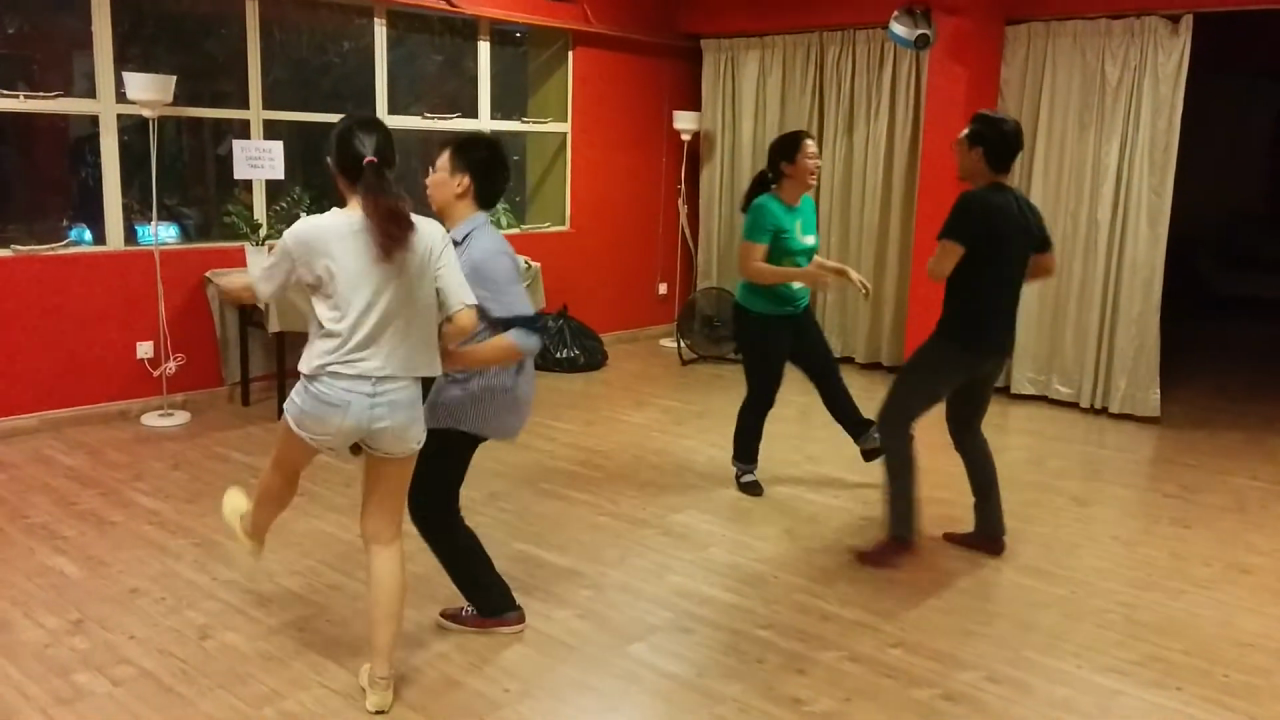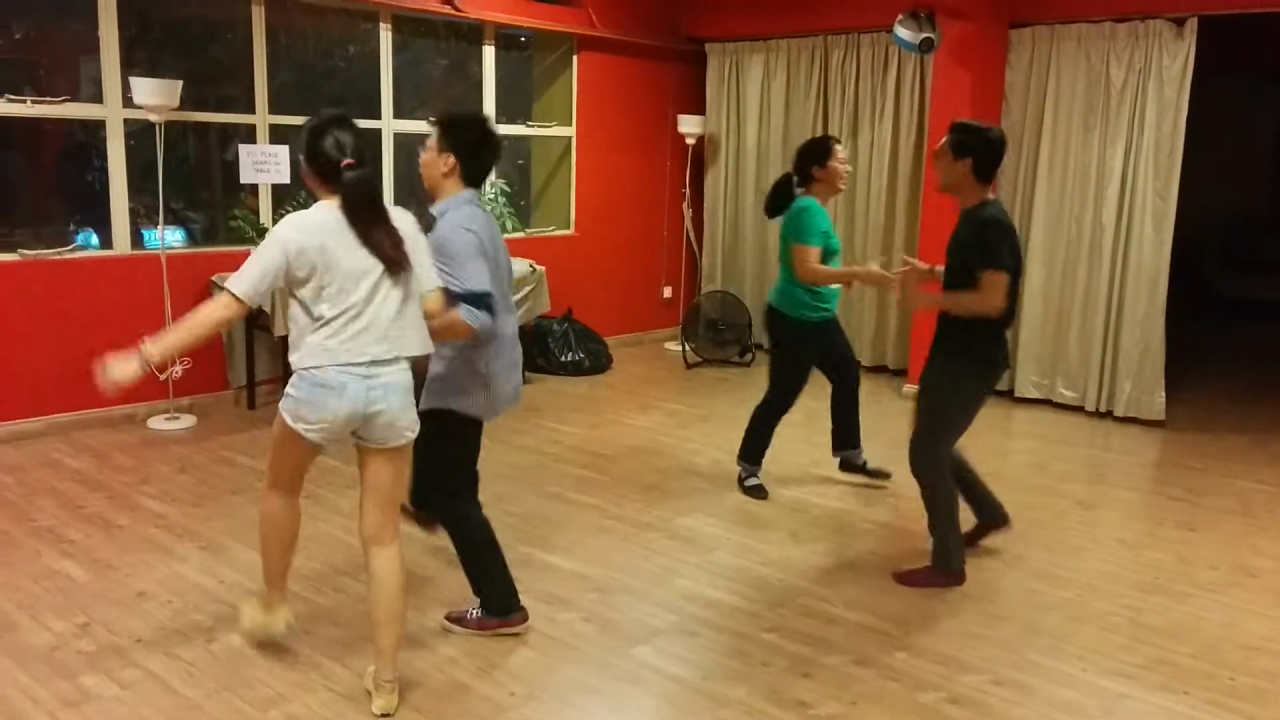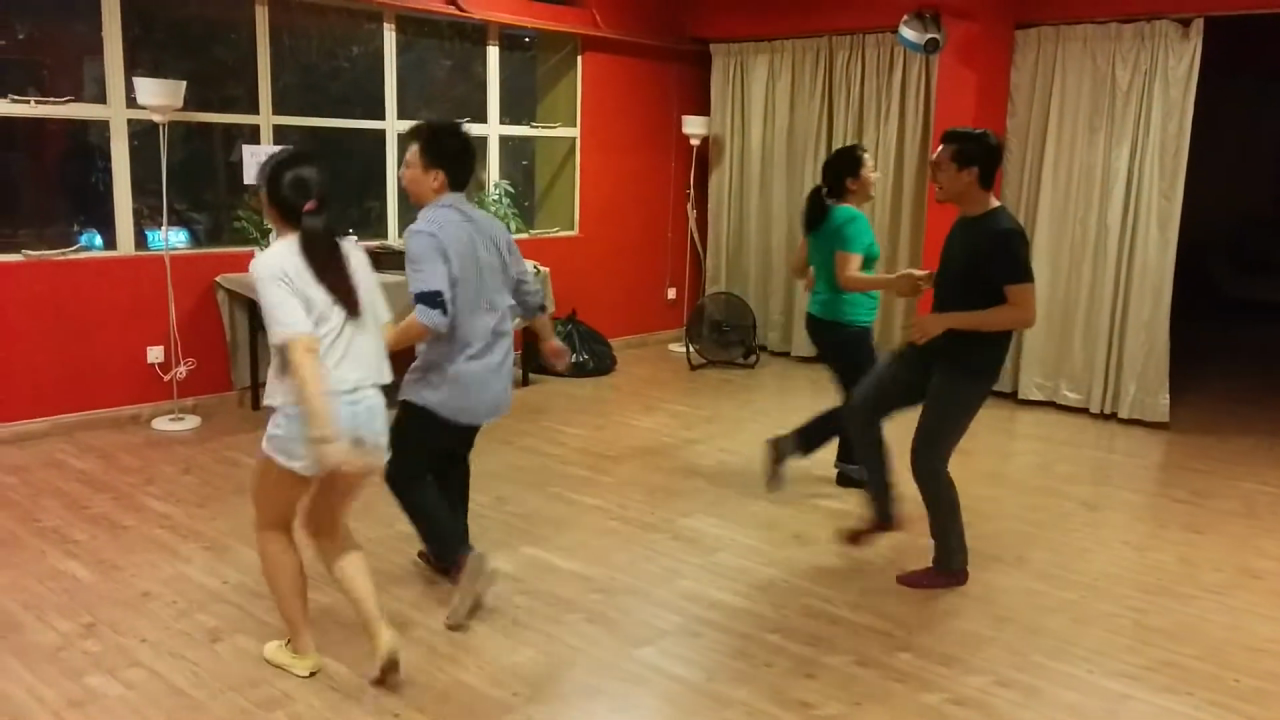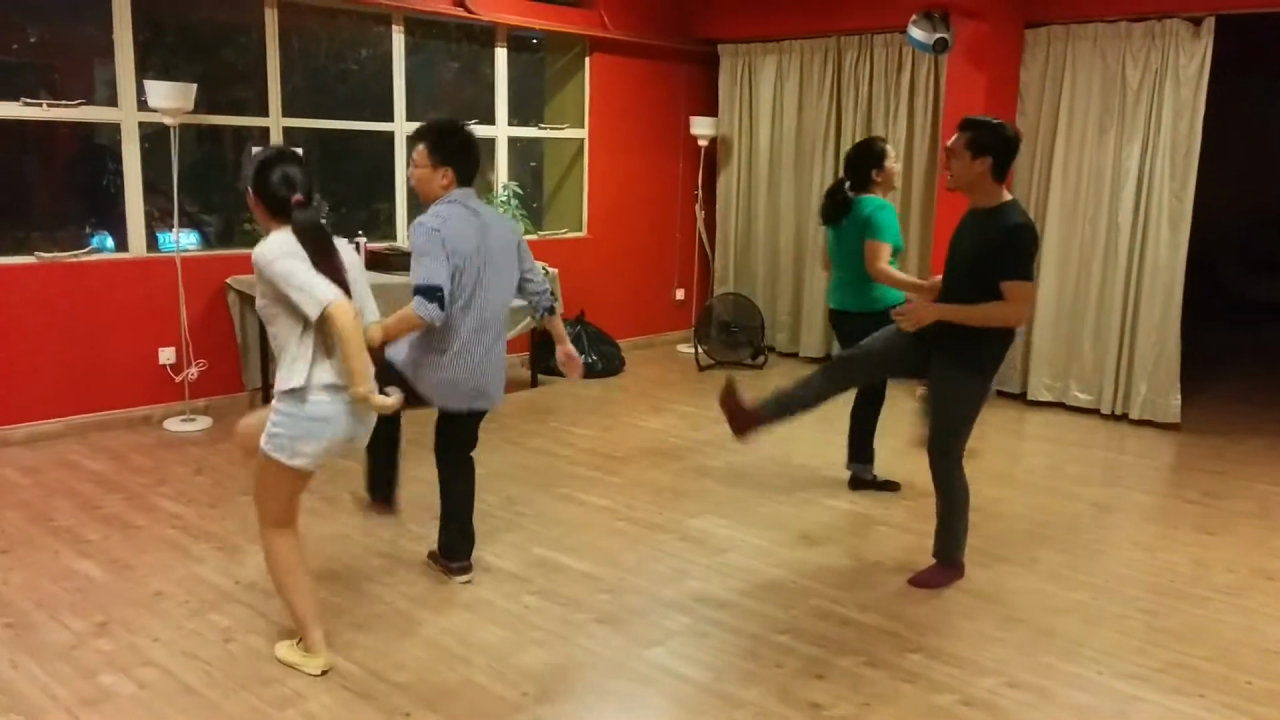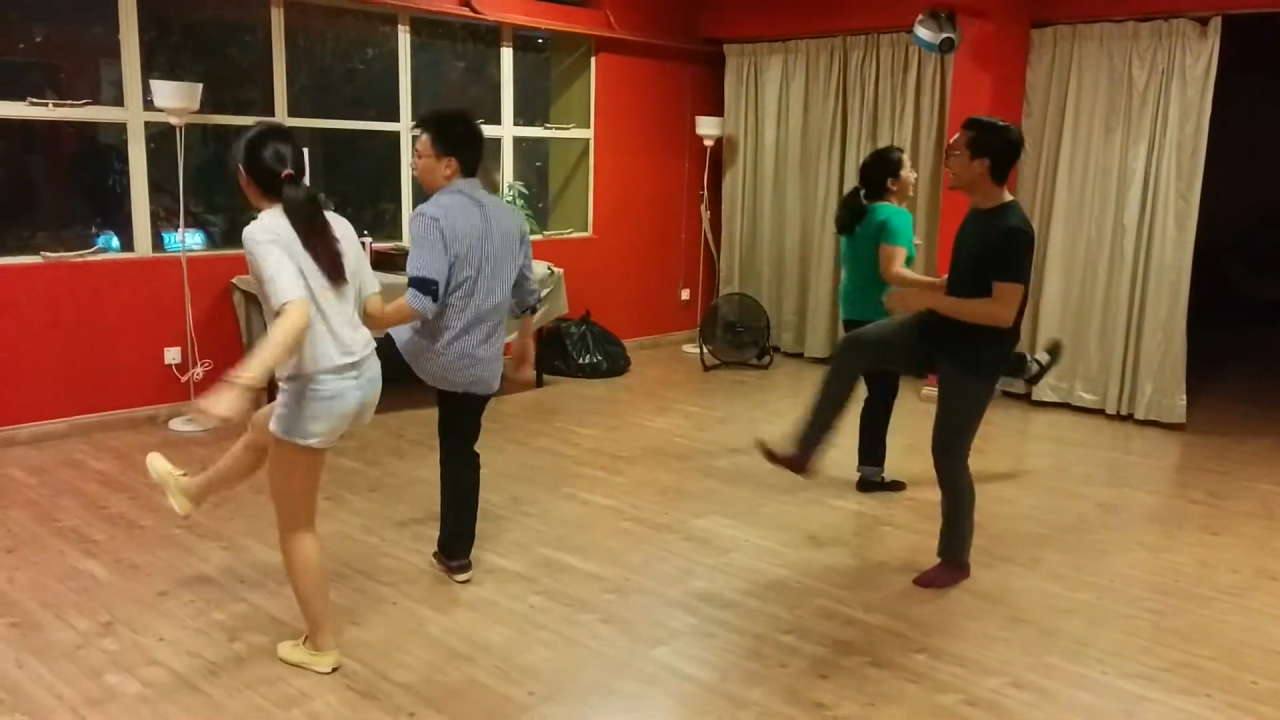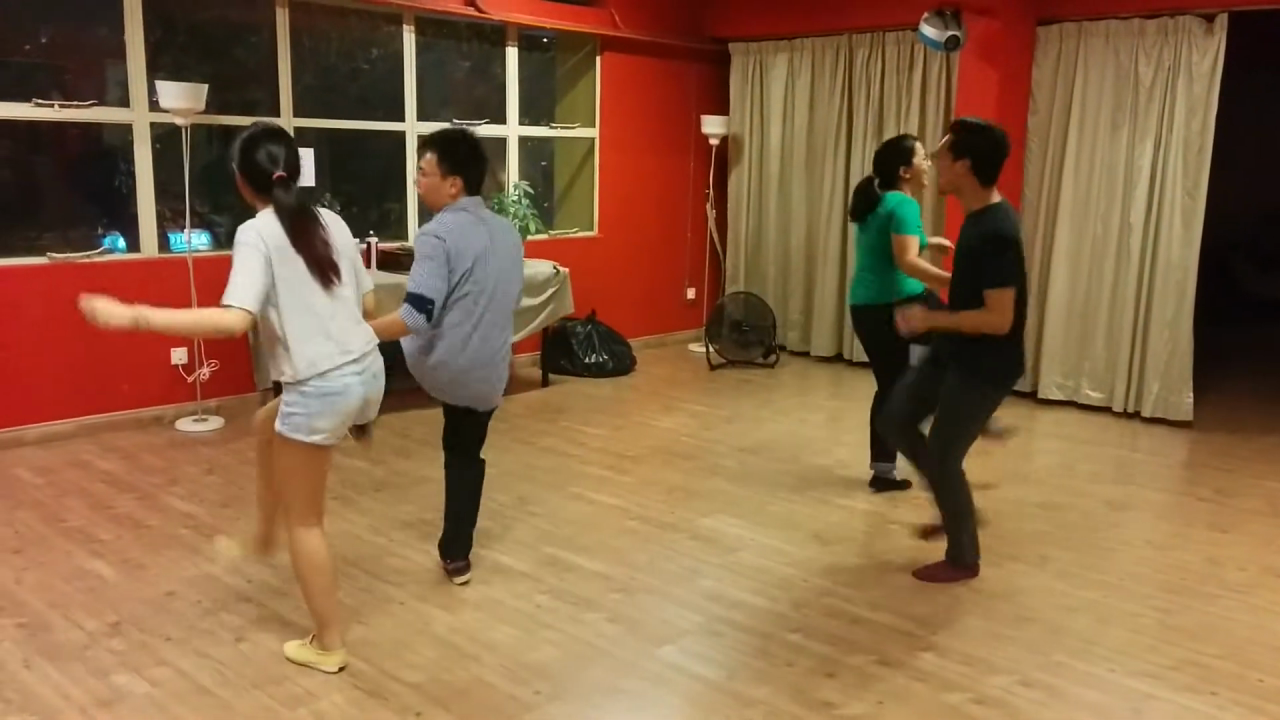
dt=0.2s
person 1, frame 1
left shoulder: (310, 233)
right shoulder: (429, 236)
left elbow: (258, 290)
right elbow: (464, 322)
left wrist: (229, 285)
left hip: (326, 394)
right hip: (397, 401)
left knee: (283, 469)
right knee: (383, 538)
left ankle: (254, 526)
right ankle: (379, 678)
person 1, frame 2
left shoulder: (298, 230)
right shoulder: (402, 224)
left elbow: (230, 304)
right elbow: (433, 307)
left wrist: (145, 357)
left hip: (324, 386)
right hip: (392, 389)
left knee: (281, 485)
right knee: (381, 536)
left ankle: (272, 606)
person 1, frame 3
left shoulder: (270, 266)
right shoulder: (351, 256)
left elbow: (301, 350)
right elbow: (382, 335)
left wrist: (327, 437)
left hip: (309, 418)
right hip: (367, 412)
left knee: (272, 524)
right knee: (326, 528)
left ankle: (301, 647)
right ankle: (381, 633)
person 1, frame 4
left shoulder: (272, 252)
right shoulder: (338, 246)
left elbow: (339, 313)
right elbow: (367, 324)
left wrist: (365, 390)
left hip: (313, 407)
right hip: (349, 405)
left knee: (275, 523)
right knee: (252, 430)
left ankle: (312, 646)
person 1, frame 5
left shoulder: (263, 233)
right shoulder: (337, 224)
left elbow: (294, 314)
left wrist: (240, 382)
left hip: (322, 388)
right hip: (365, 373)
left knee: (293, 522)
right knee: (262, 427)
left ankle: (320, 645)
right ankle: (192, 491)
person 1, frame 6
left shoulder: (256, 234)
right shoulder: (332, 223)
left elbow: (236, 318)
left wrist: (131, 317)
left hip: (321, 388)
right hip: (367, 370)
left knee: (302, 519)
right knee: (271, 428)
left ankle: (328, 644)
right ankle: (263, 543)
person 2, frame 1
left shoulder: (484, 253)
right shoulder: (456, 243)
left elbow: (523, 337)
left wrist: (453, 358)
left hip: (478, 397)
right hip: (460, 386)
left knee: (430, 504)
left ankle: (497, 608)
person 2, frame 2
left shoulder: (455, 229)
right shoulder: (473, 216)
left elbow: (476, 317)
left hip: (469, 374)
right hip: (485, 368)
left knee: (451, 490)
left ankle: (502, 608)
right ankle: (426, 506)
person 2, frame 3
left shoulder: (425, 233)
right shoulder: (490, 227)
left elbow: (433, 318)
right elbow: (528, 291)
left wrist: (386, 340)
right wrist: (547, 339)
left hip: (446, 379)
right hip: (490, 375)
left knee: (404, 469)
right knee: (450, 462)
left ankle: (461, 558)
right ankle: (449, 556)
person 2, frame 4
left shoulder: (432, 226)
right shoulder: (504, 224)
left elbow: (429, 309)
right elbow: (537, 290)
left wrist: (380, 332)
right wrist: (561, 341)
left hip: (435, 365)
right hip: (485, 373)
right knee: (456, 455)
left ankle: (382, 494)
right ankle: (455, 554)
person 2, frame 5
left shoulder: (432, 215)
right shoulder: (510, 216)
left elbow: (422, 301)
right elbow: (526, 294)
left wrist: (367, 318)
right wrist: (525, 345)
left hip: (431, 350)
right hip: (483, 363)
left knee: (370, 352)
right knee: (460, 449)
right ankle: (456, 553)
person 2, frame 6
left shoulder: (438, 234)
right shoulder: (509, 233)
left elbow: (416, 317)
left hip: (441, 365)
right hip: (489, 375)
left knee: (367, 335)
right knee: (465, 457)
right ankle: (457, 556)
person 3, frame 1
left shoulder: (974, 202)
right shoulder: (1025, 210)
left elbow: (938, 270)
right elbow: (1045, 265)
left wrist: (937, 259)
left hip: (960, 339)
right hip: (998, 344)
left knee: (894, 420)
right knee: (965, 428)
left ankle: (900, 534)
right ankle: (990, 531)
person 3, frame 2
left shoulder: (987, 224)
right shoulder: (980, 217)
left elbow: (993, 302)
left wrist: (930, 297)
right wrist: (933, 273)
left hip: (972, 360)
right hip: (955, 353)
left knee: (927, 454)
right knee: (937, 446)
left ankle: (948, 564)
right ankle: (990, 514)
person 3, frame 3
left shoulder: (1004, 234)
right shoulder: (965, 222)
left elbow: (1023, 312)
left wrist: (946, 321)
right wrist: (927, 280)
left hip: (969, 367)
right hip: (931, 350)
left knee: (927, 458)
right knee: (861, 407)
left ankle: (950, 565)
right ankle: (883, 512)
person 3, frame 4
left shoulder: (1015, 229)
right shoulder: (975, 214)
left elbow: (1017, 310)
left wrist: (938, 312)
right wrist: (932, 291)
left hip: (969, 359)
right hip: (930, 335)
left knee: (944, 457)
right knee: (847, 363)
left ankle: (949, 561)
right ankle: (754, 417)
person 3, frame 5
left shoulder: (1012, 230)
right shoulder: (977, 214)
left elbow: (1004, 312)
left wrist: (927, 300)
right wrist: (930, 295)
left hip: (975, 357)
right hip: (935, 332)
left knee: (949, 455)
right knee: (854, 348)
left ankle: (955, 561)
right ankle: (803, 452)
person 3, frame 6
left shoulder: (994, 233)
right shoulder: (981, 217)
left elbow: (1000, 320)
left wrist: (930, 320)
left hip: (984, 366)
right hip: (957, 350)
left knee: (943, 455)
right knee: (898, 419)
left ankle: (962, 559)
right ankle: (958, 515)
person 4, frame 1
left shoulder: (808, 205)
right shoulder: (764, 209)
right elbow: (750, 268)
left wrist: (842, 269)
right wrist: (799, 274)
left hip: (798, 311)
right hip: (759, 316)
left knee: (828, 375)
right knee: (763, 393)
left ankle: (867, 438)
right ankle: (744, 466)
person 4, frame 2
left shoulder: (812, 207)
right shoulder: (806, 211)
right elbow: (807, 272)
left wrist: (852, 273)
right wrist: (861, 274)
left hip: (819, 317)
right hip: (794, 319)
left knee: (847, 376)
right knee: (782, 396)
left ankle: (851, 457)
right ankle: (748, 467)
person 4, frame 3
left shoulder: (826, 216)
right shoulder: (853, 219)
left elbow: (798, 268)
right elbow: (847, 278)
right wrist: (892, 282)
left hip: (827, 319)
right hip: (843, 325)
left ankle: (849, 468)
right ankle: (789, 445)
person 4, frame 4
left shoulder: (841, 209)
right shoulder: (880, 210)
left elbow: (829, 263)
right elbow: (878, 269)
right wrist: (924, 287)
left hip: (843, 312)
right hip: (877, 313)
left knee: (871, 389)
left ankle: (861, 469)
person 4, frame 5
left shoulder: (857, 215)
right shoulder: (892, 216)
right elbow: (891, 272)
right wrist: (939, 285)
left hip: (855, 319)
right hip: (885, 319)
left knee: (880, 394)
left ankle: (870, 473)
right ankle: (1030, 367)
person 4, frame 6
left shoulder: (875, 203)
right shoulder: (902, 204)
right elbow: (907, 262)
left wrist: (927, 242)
left hip: (865, 308)
right hip: (898, 303)
left knee: (889, 385)
left ankle: (883, 471)
